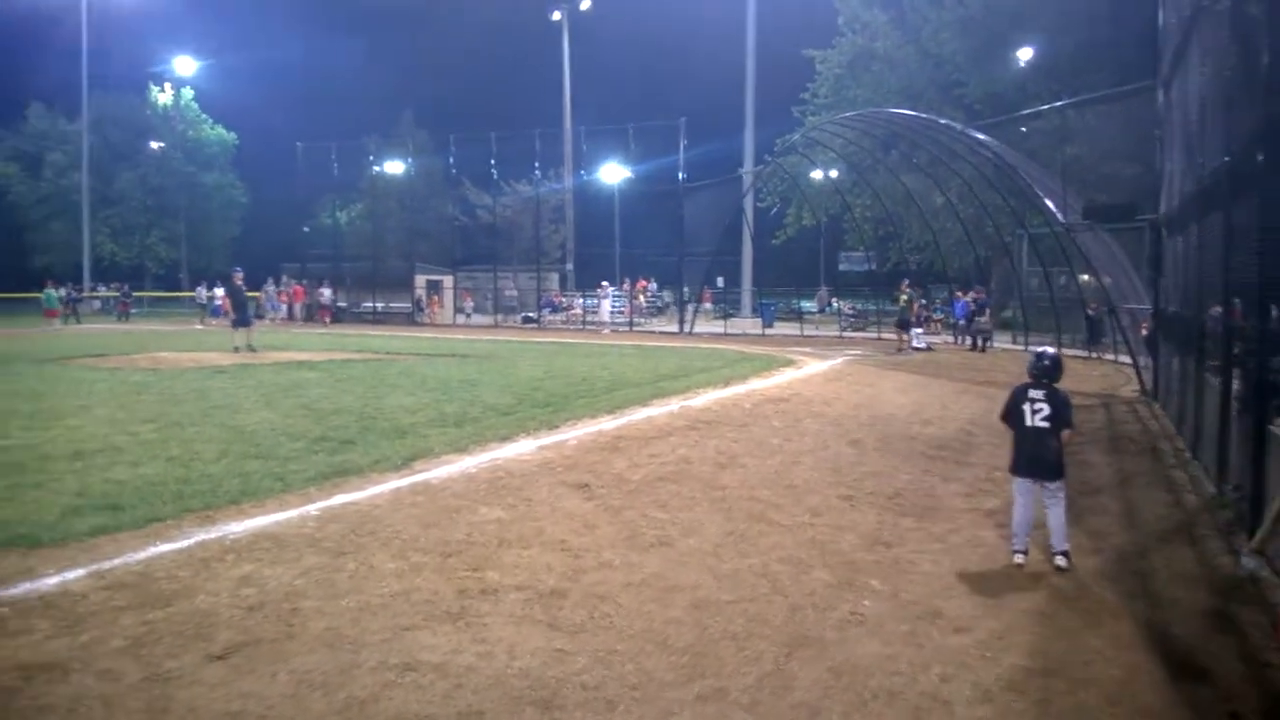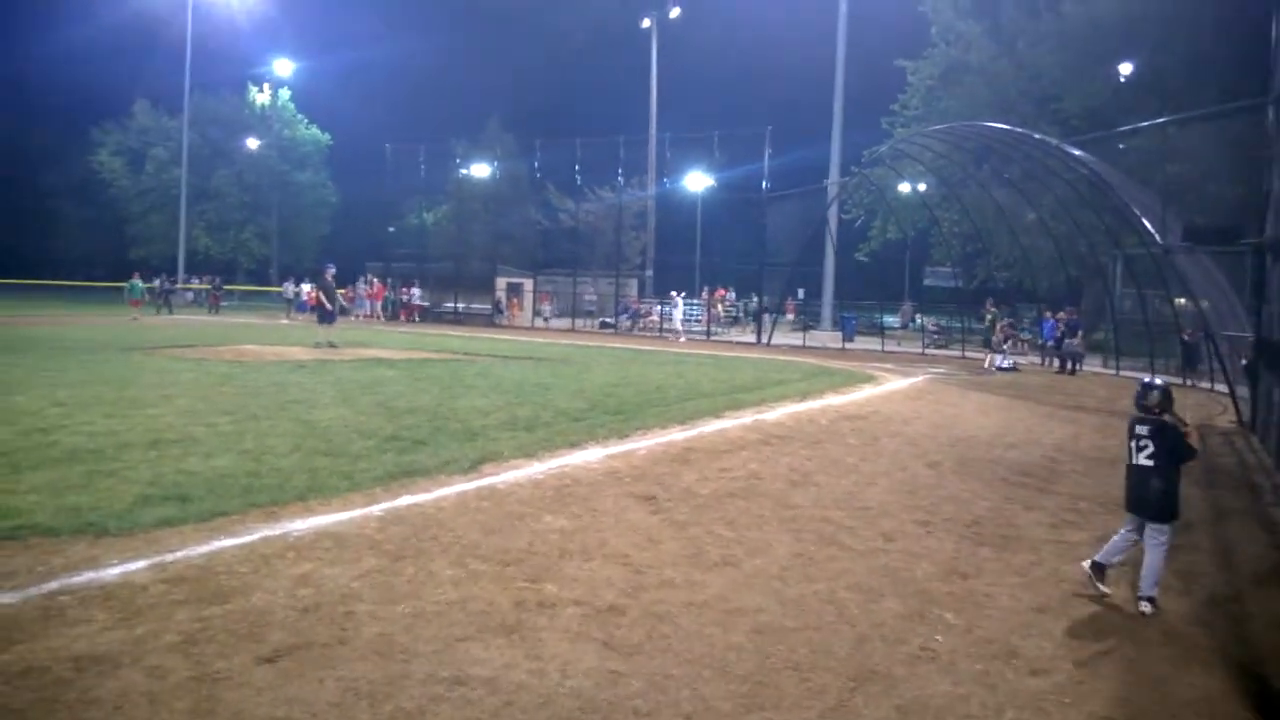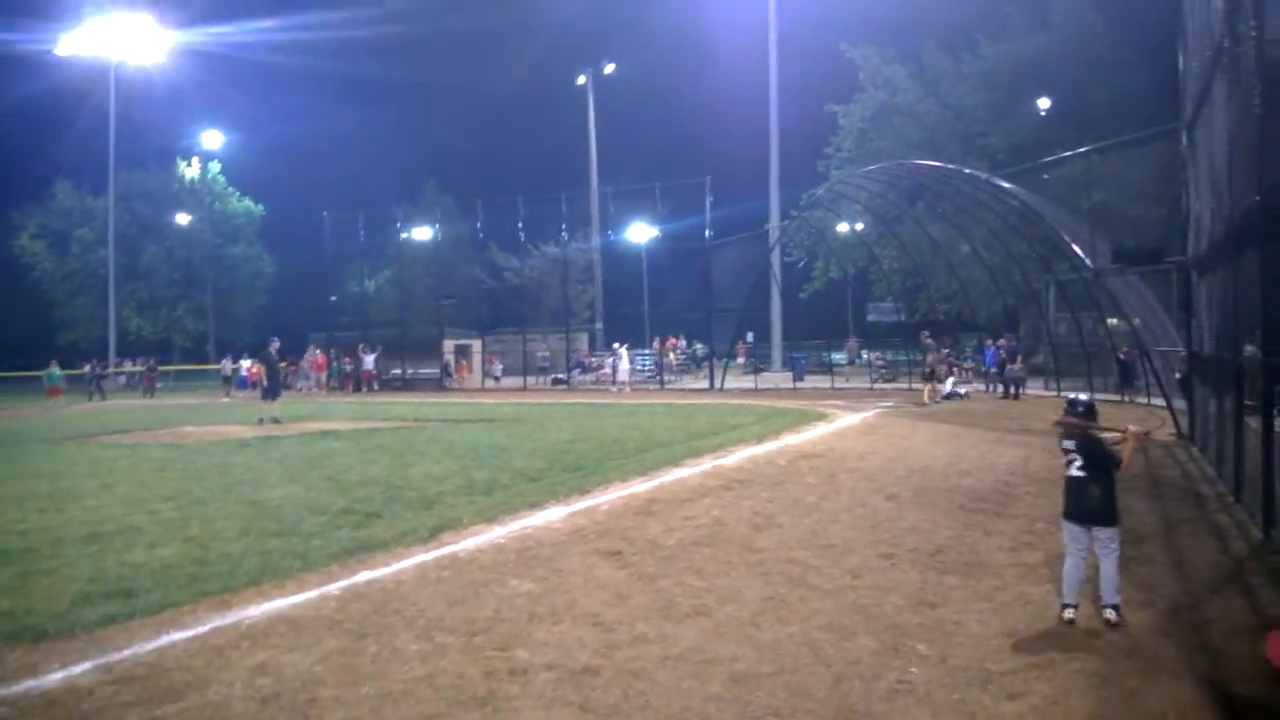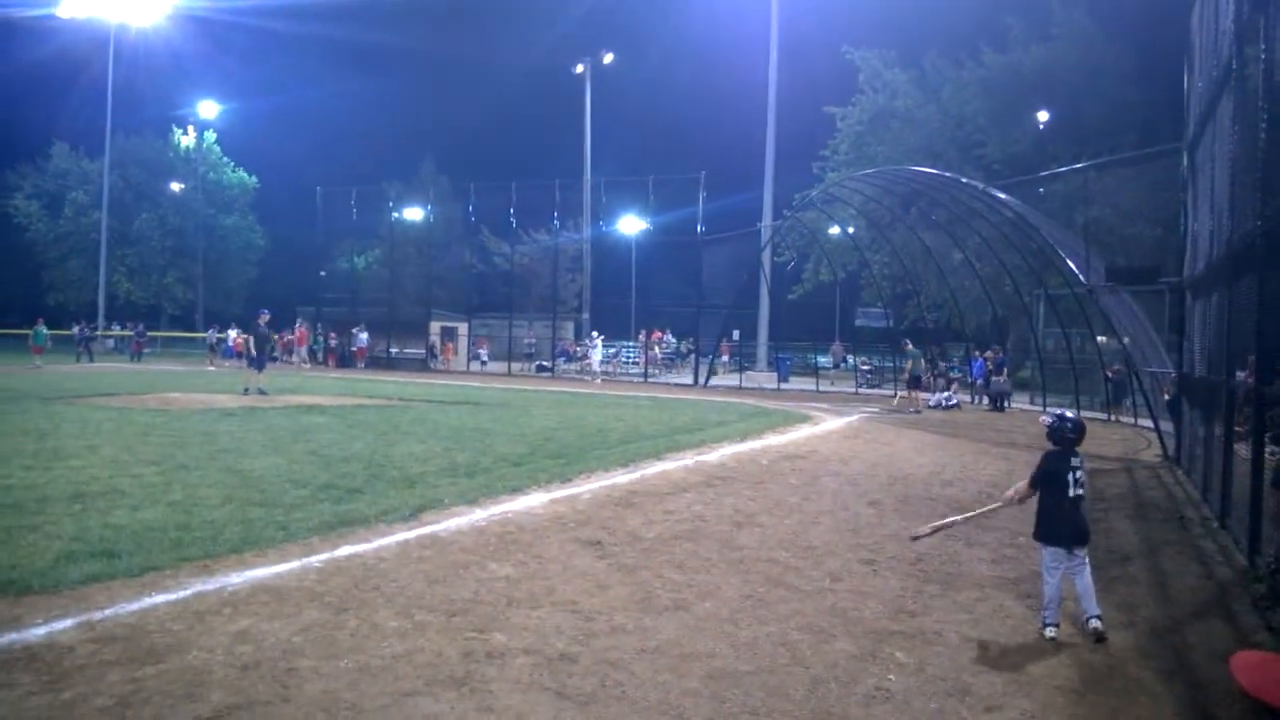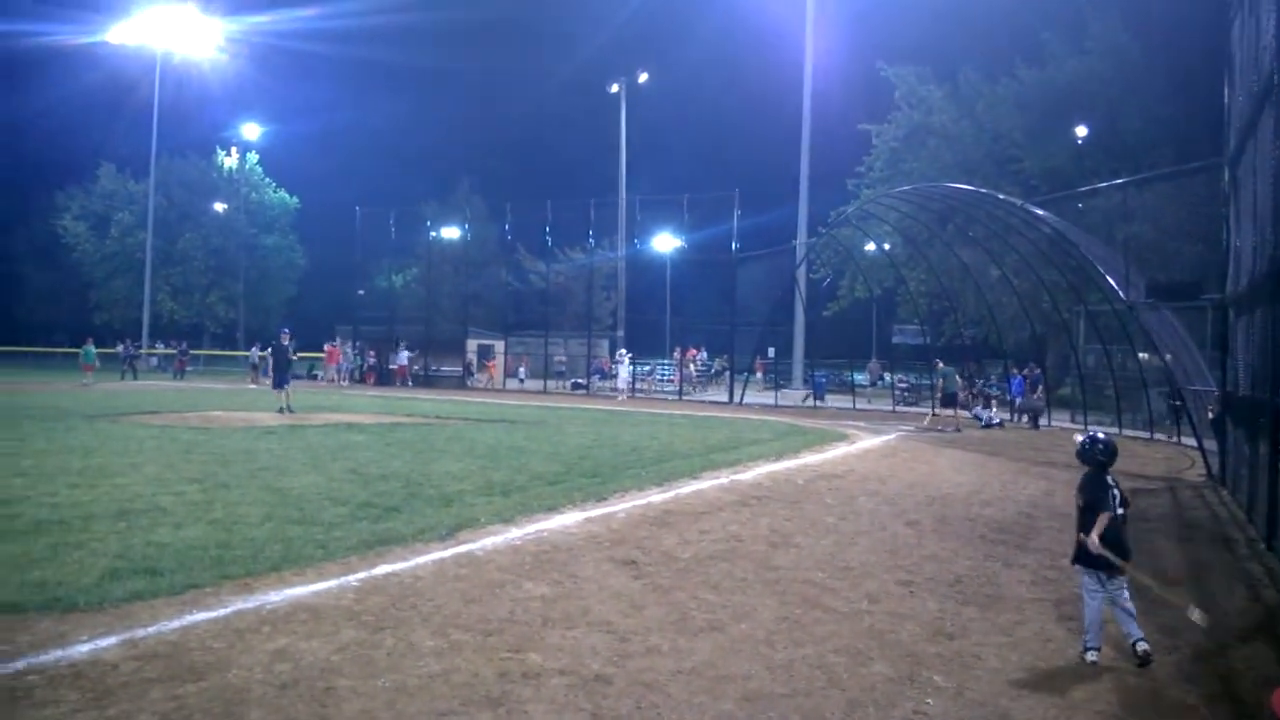
dt=0.7s
person 1, frame 1
left shoulder: (1018, 392)
right shoulder: (1060, 398)
left elbow: (1007, 421)
right elbow: (1065, 433)
right wrist: (1056, 449)
left hip: (1024, 459)
right hip: (1051, 460)
left knee: (1022, 505)
right knee: (1055, 506)
left ankle: (1019, 551)
right ankle: (1060, 553)
person 1, frame 2
left shoulder: (1134, 424)
right shoulder: (1168, 430)
right elbow: (1190, 454)
left wrist: (1180, 431)
right wrist: (1190, 434)
left hip: (1136, 494)
right hip: (1160, 498)
left knee: (1130, 533)
right knee: (1156, 547)
left ankle: (1097, 564)
right ankle: (1146, 598)
person 1, frame 3
left shoulder: (1065, 437)
right shoulder: (1094, 443)
right elbow: (1120, 464)
left wrist: (1125, 435)
right wrist: (1131, 440)
left hip: (1074, 510)
right hip: (1101, 510)
left knee: (1074, 557)
right knee: (1108, 557)
left ankle: (1068, 607)
right ankle: (1110, 608)
person 1, frame 4
left shoulder: (1052, 457)
right shoulder: (1077, 458)
left elbow: (1033, 485)
left wrist: (1017, 496)
right wrist: (1018, 491)
left hip: (1054, 529)
right hip: (1078, 528)
left knee: (1052, 577)
right knee: (1082, 573)
left ankle: (1051, 625)
right ankle: (1094, 619)
person 1, frame 5
left shoulder: (1090, 479)
right shoulder: (1109, 478)
left elbow: (1104, 510)
right elbow: (1124, 507)
left wrist: (1094, 534)
left hip: (1096, 552)
right hip: (1117, 549)
left knee: (1093, 599)
right knee: (1119, 595)
left ankle: (1092, 649)
right ankle: (1139, 642)
